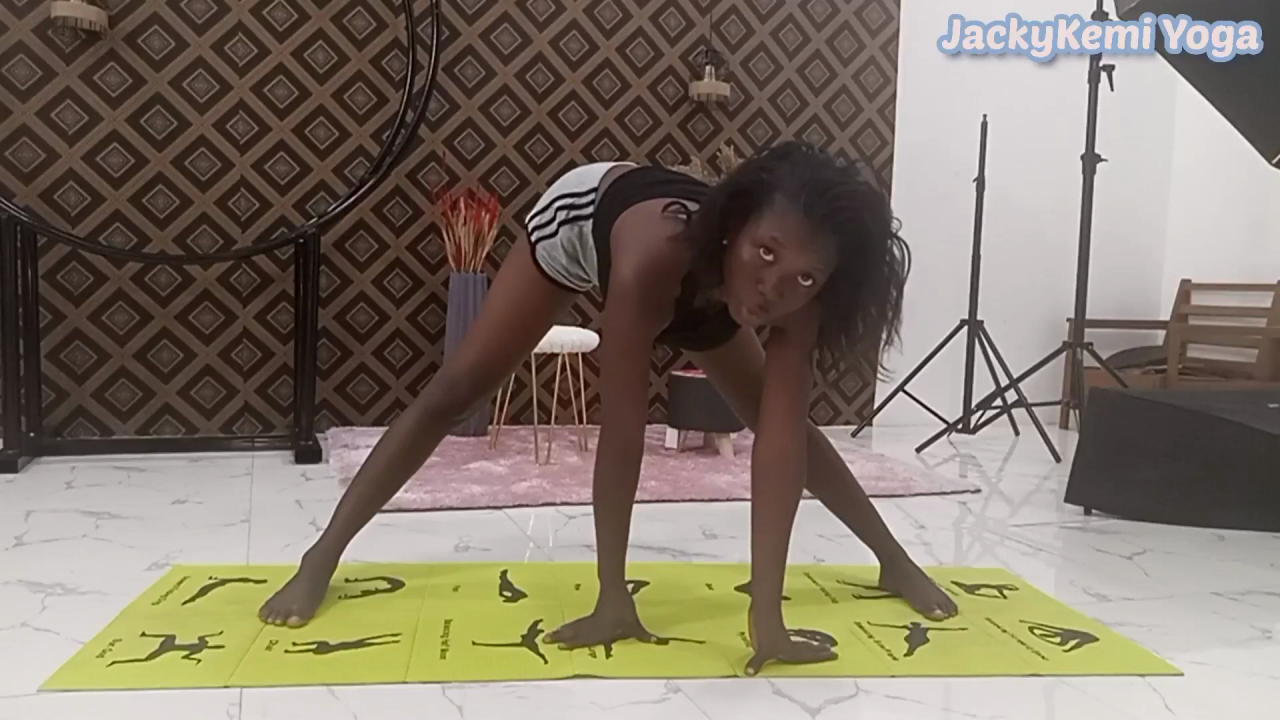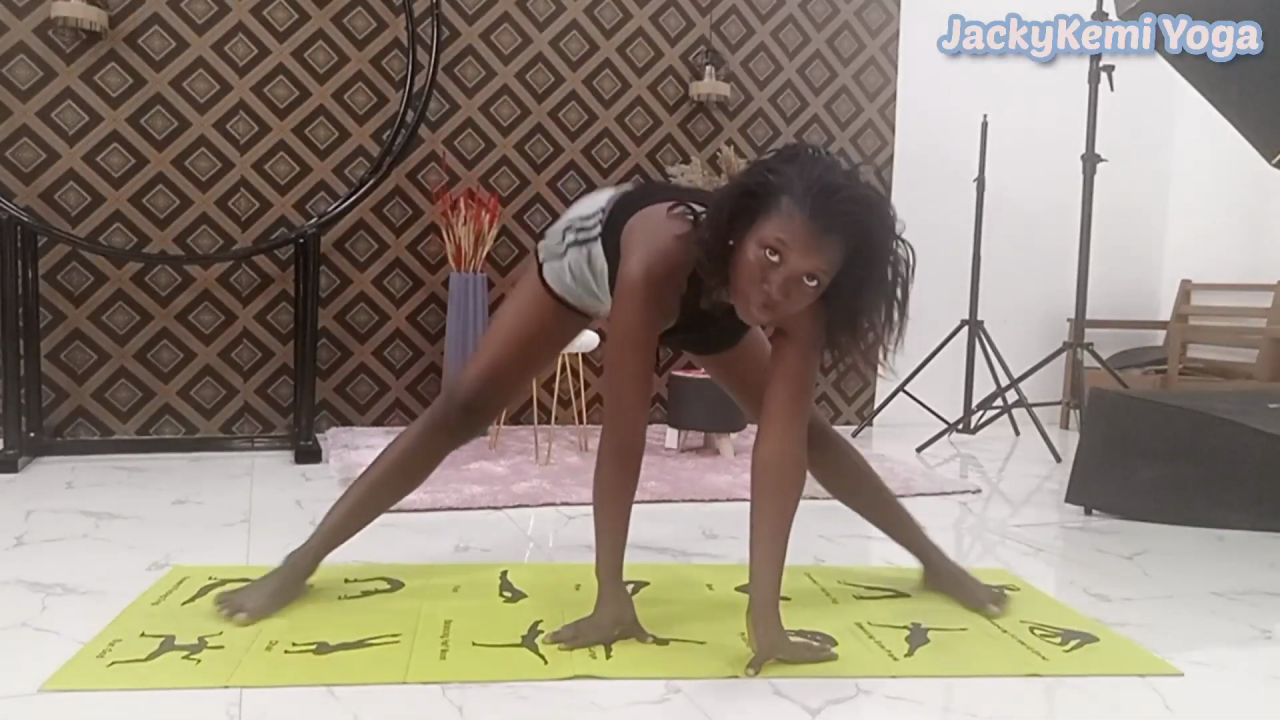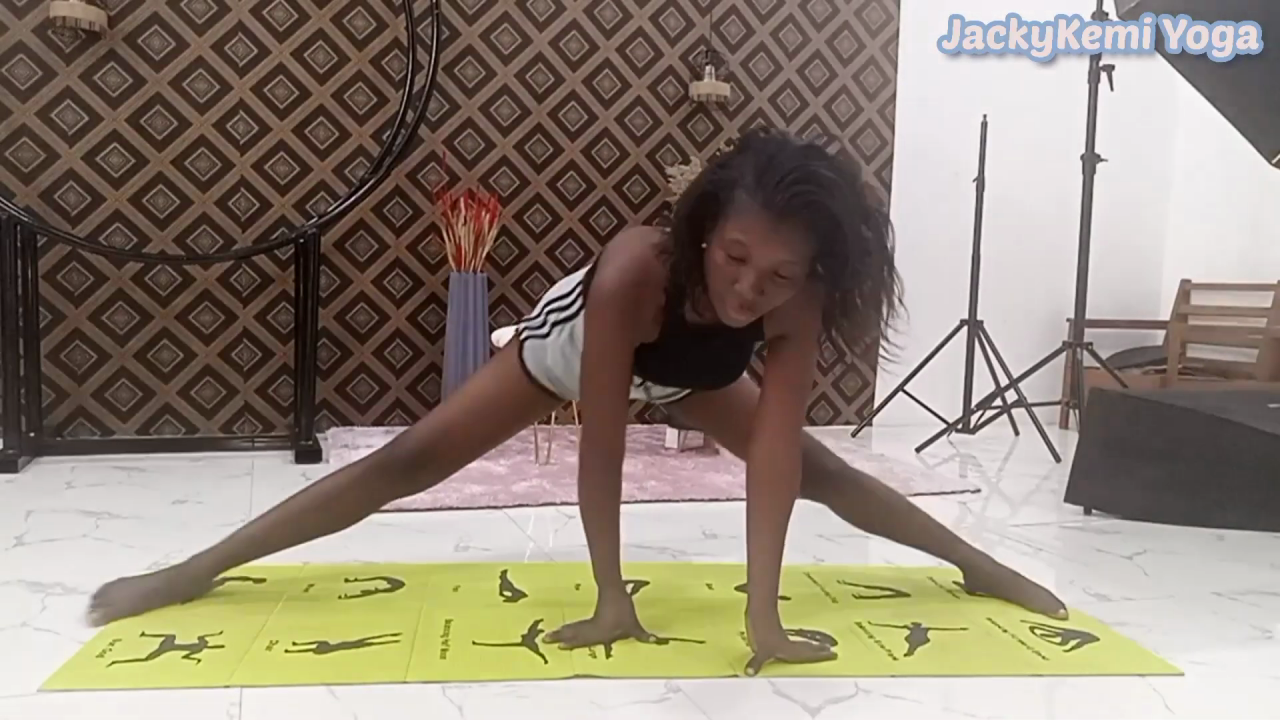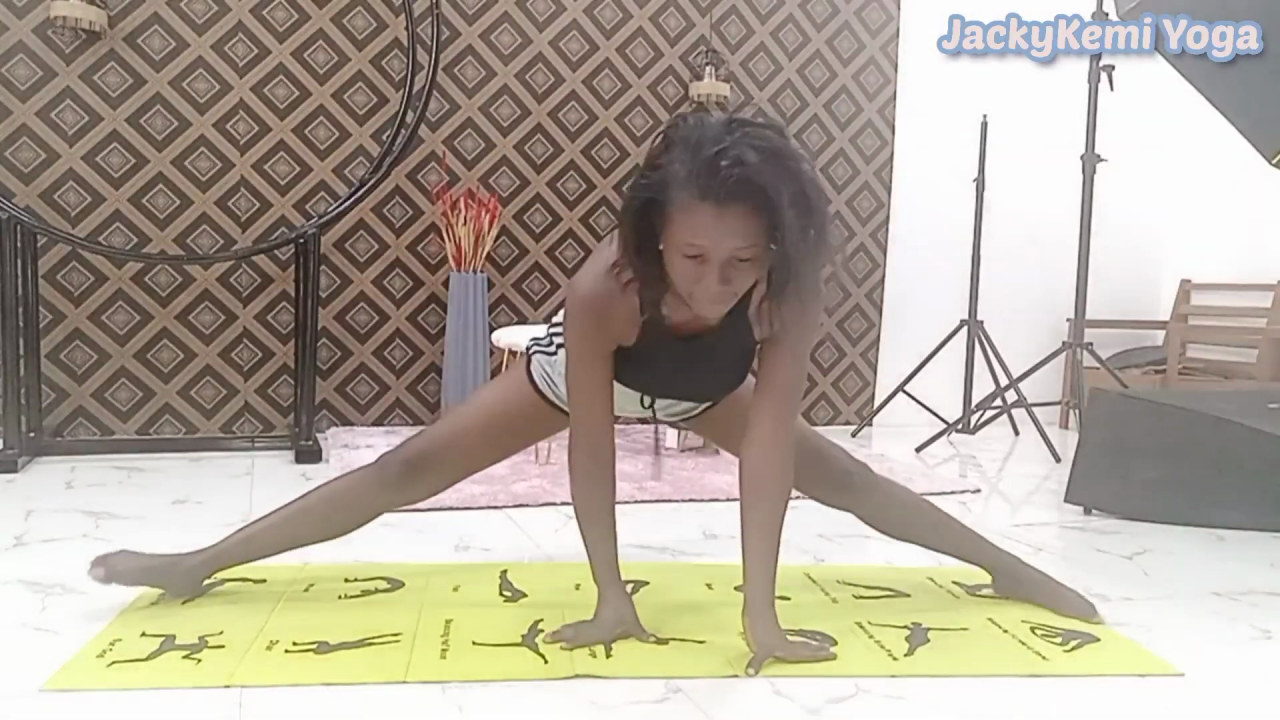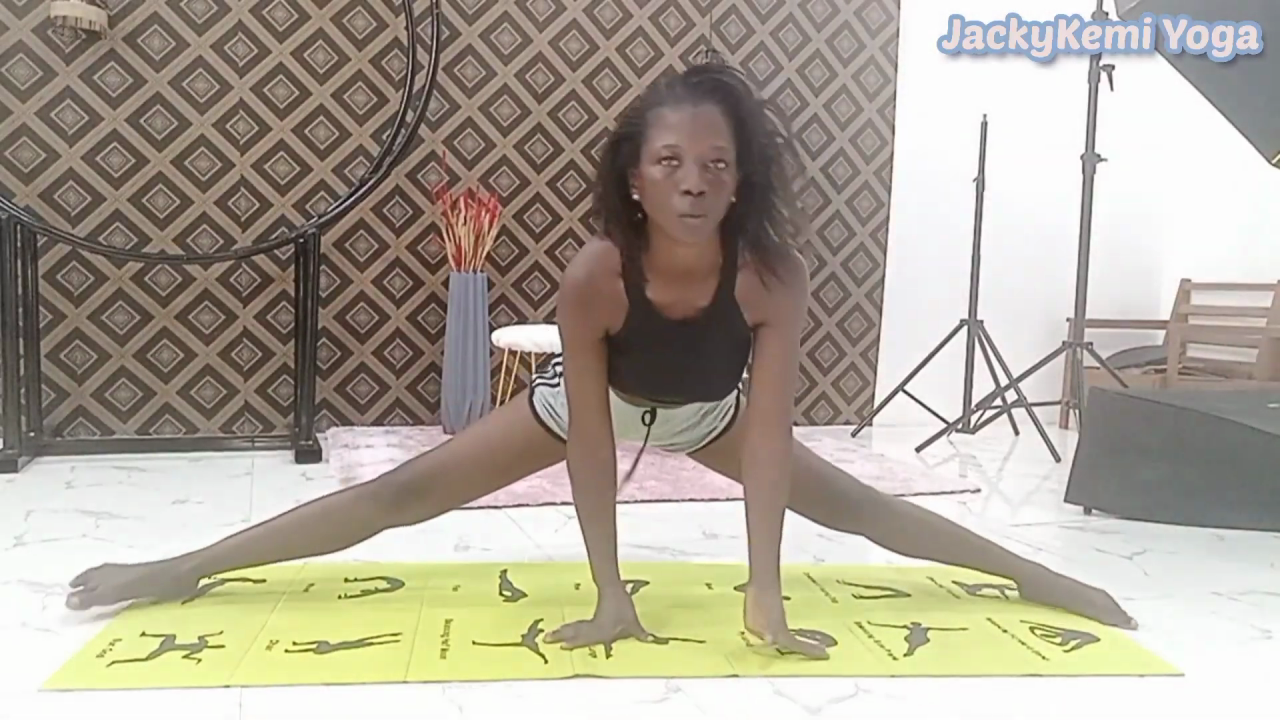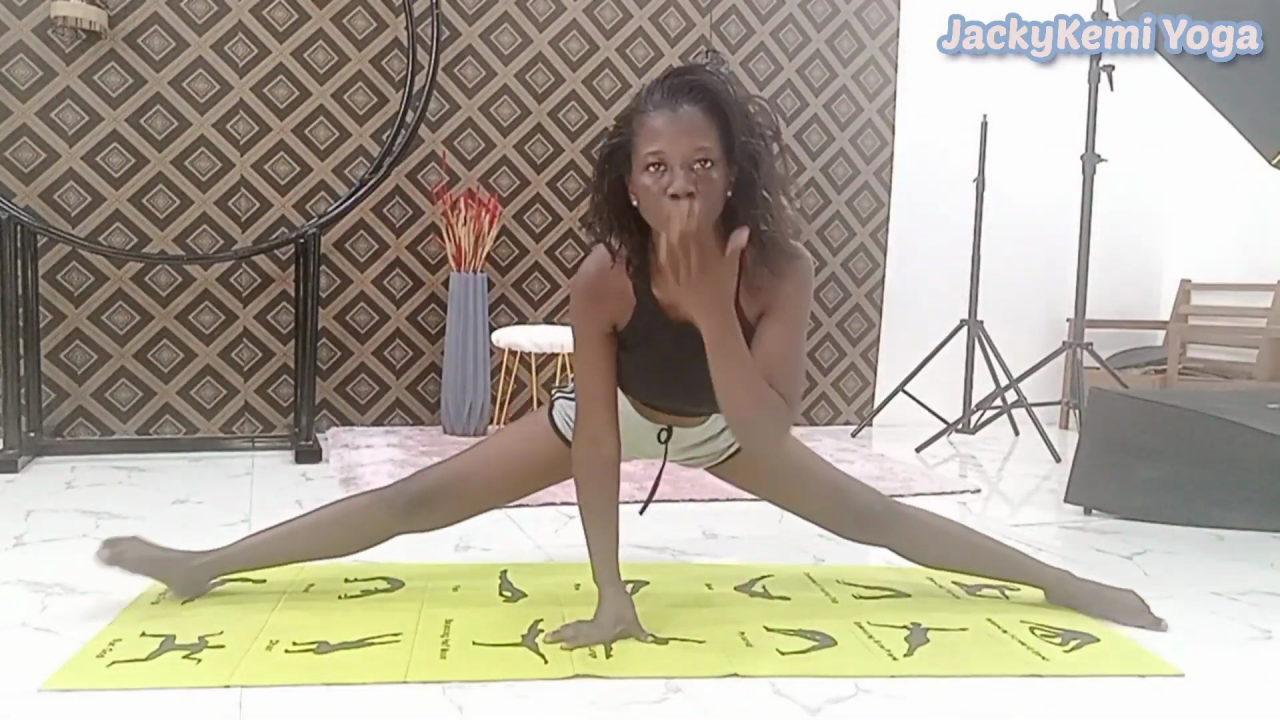
dt=0.7s
person 1, frame 1
left shoulder: (796, 298)
right shoulder: (655, 260)
left elbow: (780, 444)
right elbow: (622, 436)
left wrist: (767, 615)
right wrist: (612, 597)
left hip: (707, 274)
right hip: (583, 211)
left knee: (784, 419)
right knee: (454, 392)
left ankle: (894, 561)
right ankle: (321, 559)
person 1, frame 2
left shoulder: (802, 307)
right shoulder: (663, 254)
left elbow: (780, 449)
right elbow: (623, 439)
left wrist: (764, 615)
right wrist: (611, 598)
left hip: (707, 308)
right hip: (591, 246)
left knee: (810, 431)
right knee: (461, 410)
left ankle: (935, 562)
right ankle: (299, 564)
person 1, frame 3
left shoulder: (797, 310)
right shoulder: (635, 272)
left elbow: (775, 459)
right elbow: (602, 448)
left wrist: (763, 618)
right wrist: (611, 599)
left hip: (688, 373)
right hip: (567, 341)
left knee: (822, 470)
right knee: (408, 462)
left ankle: (979, 566)
right ankle: (195, 570)
person 1, frame 4
left shoulder: (790, 297)
right shoulder: (603, 290)
left elbow: (767, 452)
right elbow: (592, 453)
left wrist: (759, 616)
right wrist: (610, 599)
left hip: (704, 390)
right hip: (582, 372)
left knee: (849, 482)
right knee: (409, 470)
left ankle: (1015, 571)
right ankle: (195, 563)
person 1, frame 5
left shoulder: (775, 276)
right shoulder: (594, 276)
left elbow: (767, 437)
right elbow: (591, 444)
left wrist: (764, 599)
right wrist: (610, 599)
left hip: (707, 412)
right hip: (591, 402)
left knee: (857, 505)
right knee: (401, 493)
left ankle: (1043, 581)
right ankle: (177, 572)
person 1, frame 6
left shoulder: (779, 267)
right shoulder: (603, 277)
left elbow: (768, 435)
right elbow: (594, 443)
left wrist: (714, 312)
right wrist: (610, 598)
left hip: (725, 423)
right hip: (614, 415)
left knee: (875, 519)
right knee: (420, 500)
left ankle: (1069, 587)
right ankle: (202, 564)
